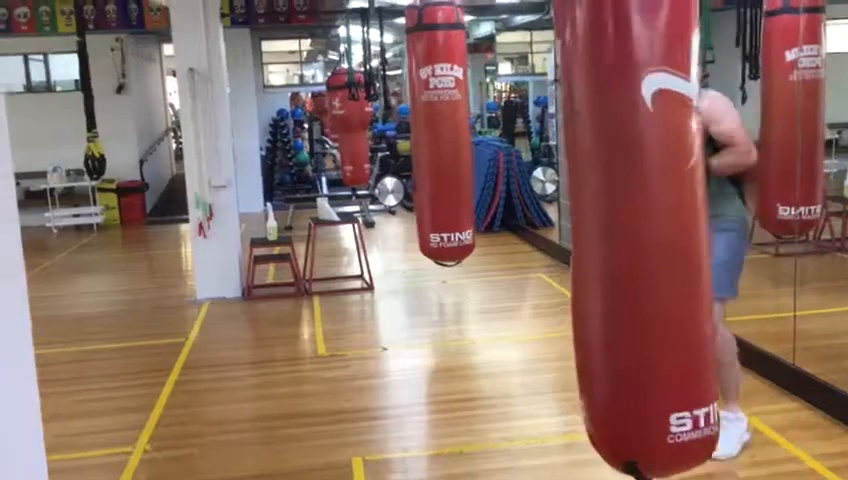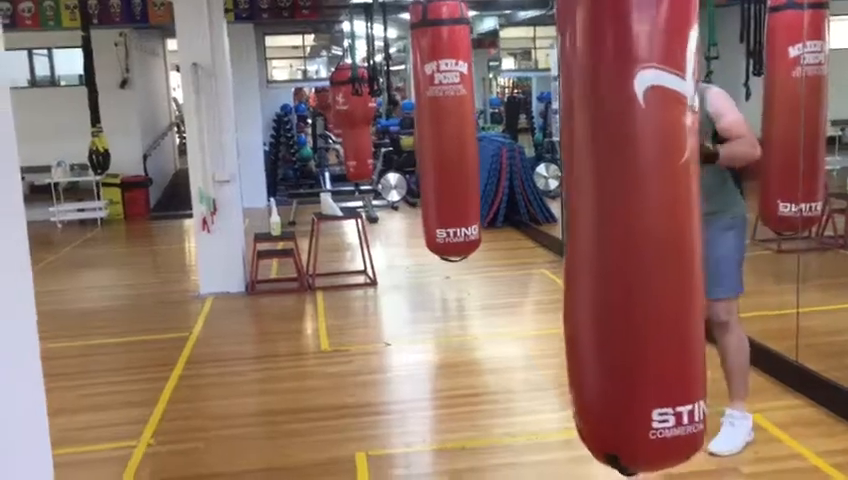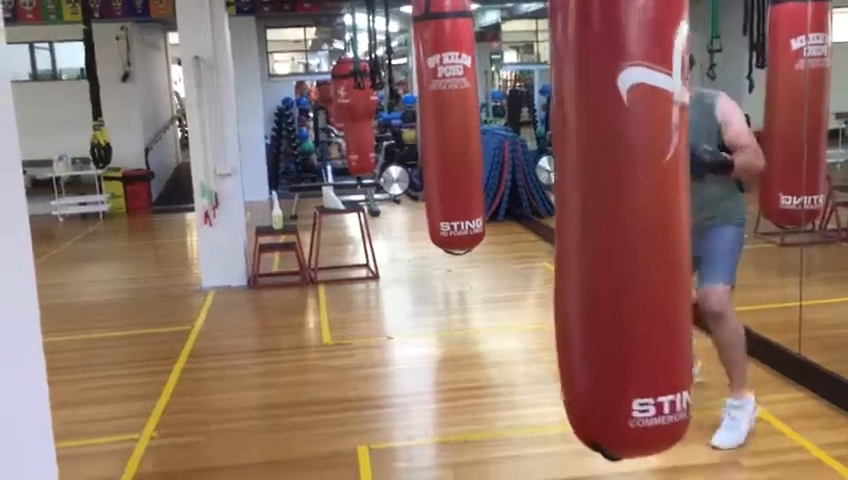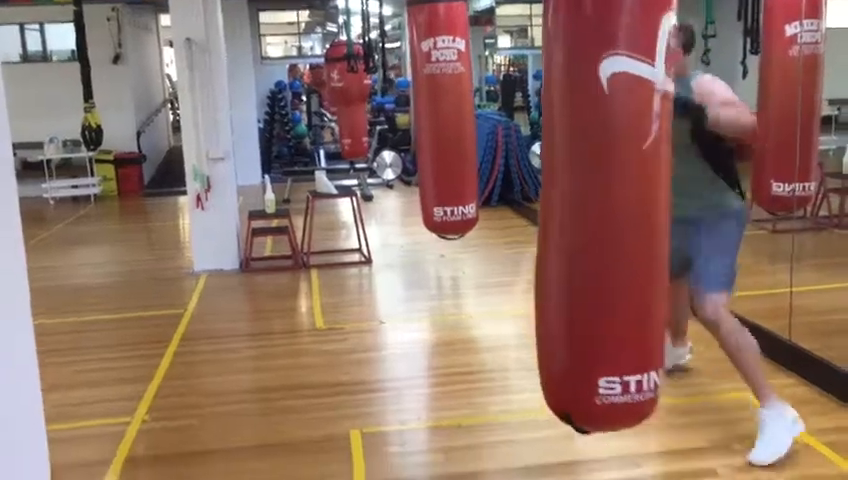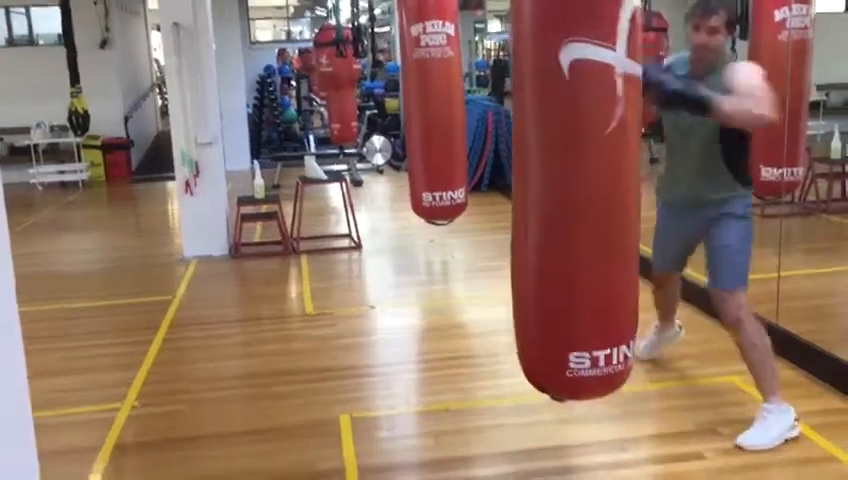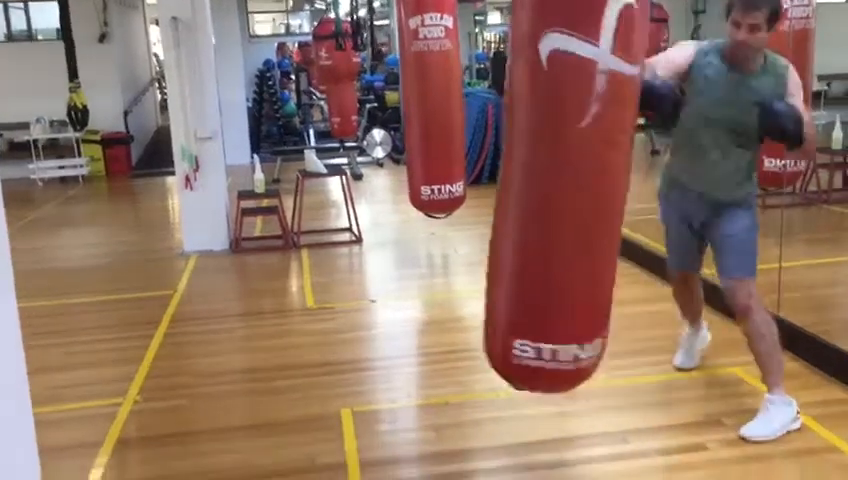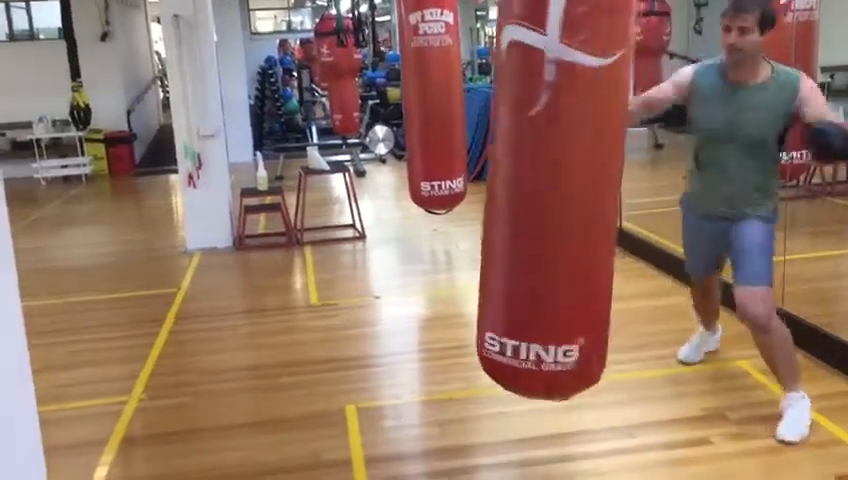
dt=0.2s
person 1, frame 1
left shoulder: (708, 103)
left elbow: (747, 154)
left wrist: (700, 168)
left hip: (722, 221)
left knee: (710, 315)
left ankle: (733, 416)
person 1, frame 2
left shoulder: (710, 99)
left elbow: (751, 149)
left wrist: (707, 152)
left hip: (721, 220)
left knee: (722, 315)
left ankle: (738, 416)
person 1, frame 3
left shoulder: (717, 106)
left elbow: (756, 161)
left wrist: (719, 163)
left hip: (721, 220)
left knee: (714, 304)
left ankle: (740, 401)
person 1, frame 4
left shoulder: (704, 86)
left elbow: (744, 123)
left wrist: (703, 110)
left hip: (717, 217)
right hip: (681, 215)
left knee: (713, 312)
right knee: (670, 283)
left ankle: (778, 414)
right ankle: (678, 348)
person 1, frame 5
left shoulder: (742, 75)
right shoulder: (671, 67)
left elbow: (762, 115)
left wrist: (699, 99)
left hip: (728, 207)
right hip: (677, 201)
left knee: (732, 309)
right knee: (662, 277)
left ankle: (779, 412)
right ankle: (664, 328)
person 1, frame 6
left shoulder: (783, 75)
right shoulder: (692, 56)
left elbow: (806, 136)
right elbow: (646, 74)
left wrist: (792, 128)
left hip: (735, 201)
right hip: (682, 192)
left knee: (742, 299)
right knee: (683, 279)
left ankle: (779, 402)
right ankle: (695, 333)
person 1, frame 7
left shoulder: (794, 87)
right shoulder: (695, 78)
right elbow: (639, 106)
left hip: (752, 213)
right hip: (701, 206)
left knee: (755, 309)
right knee: (702, 285)
left ankle: (795, 397)
right ankle: (710, 332)
